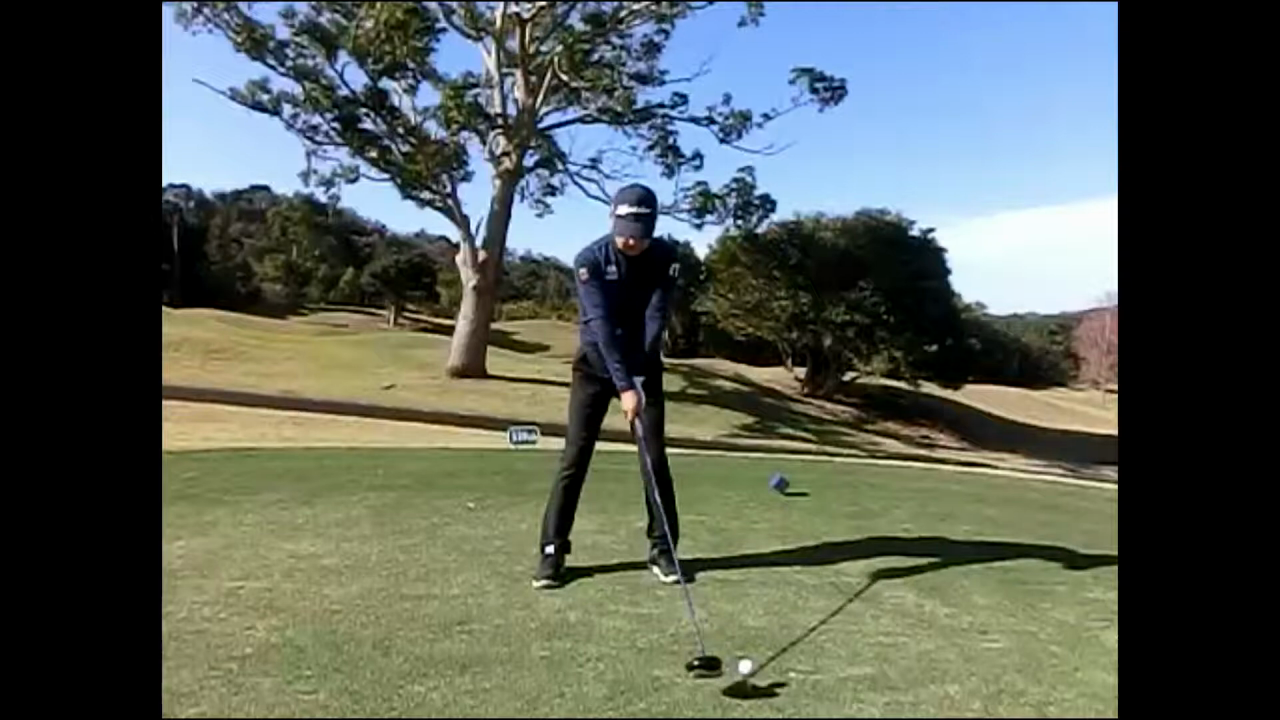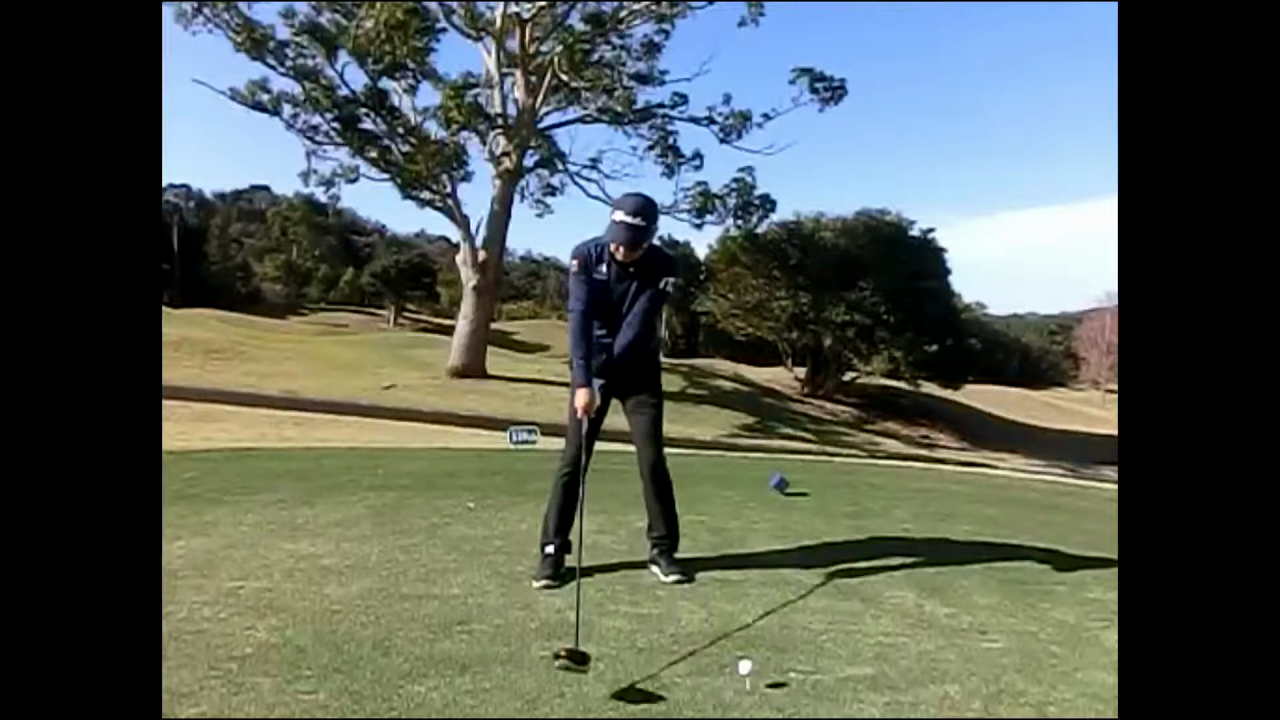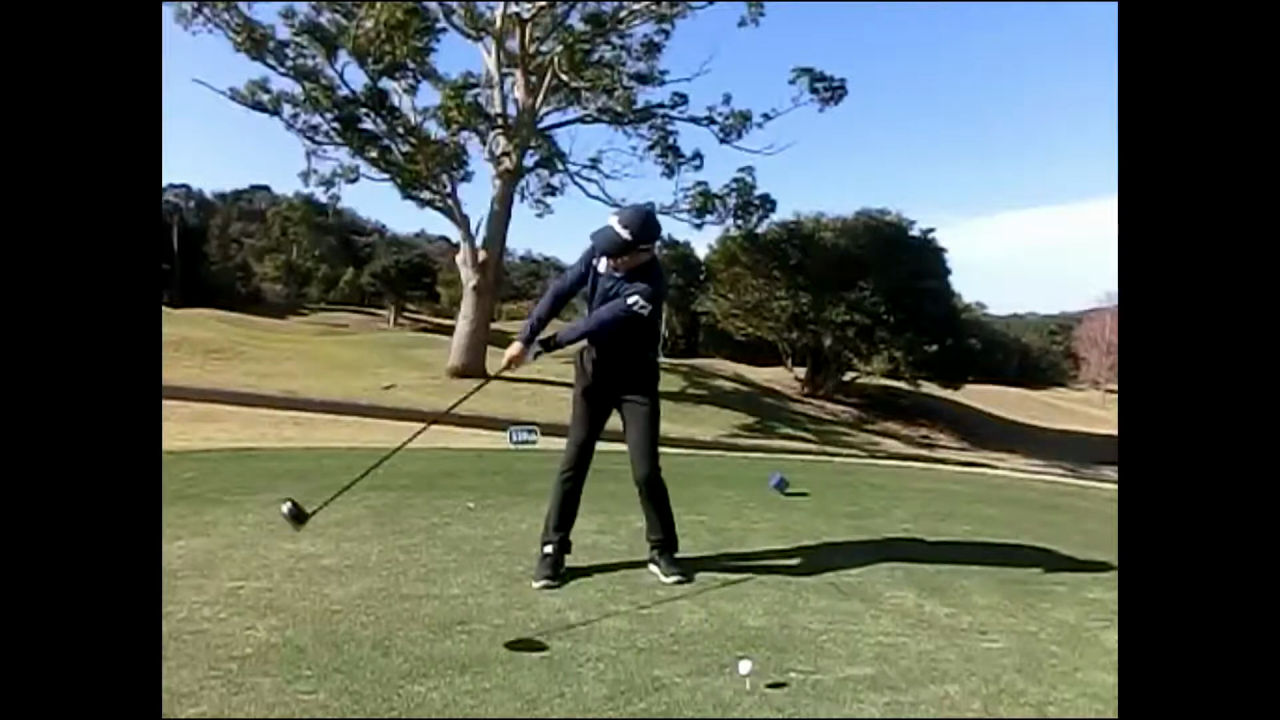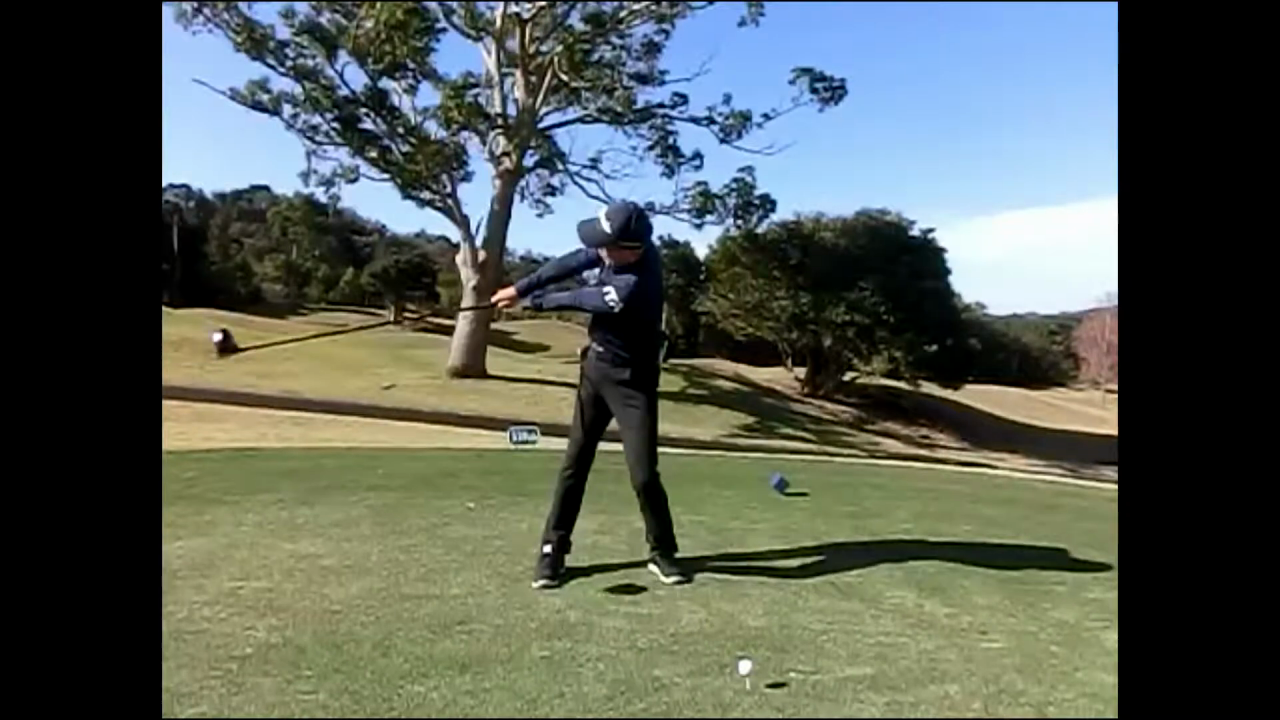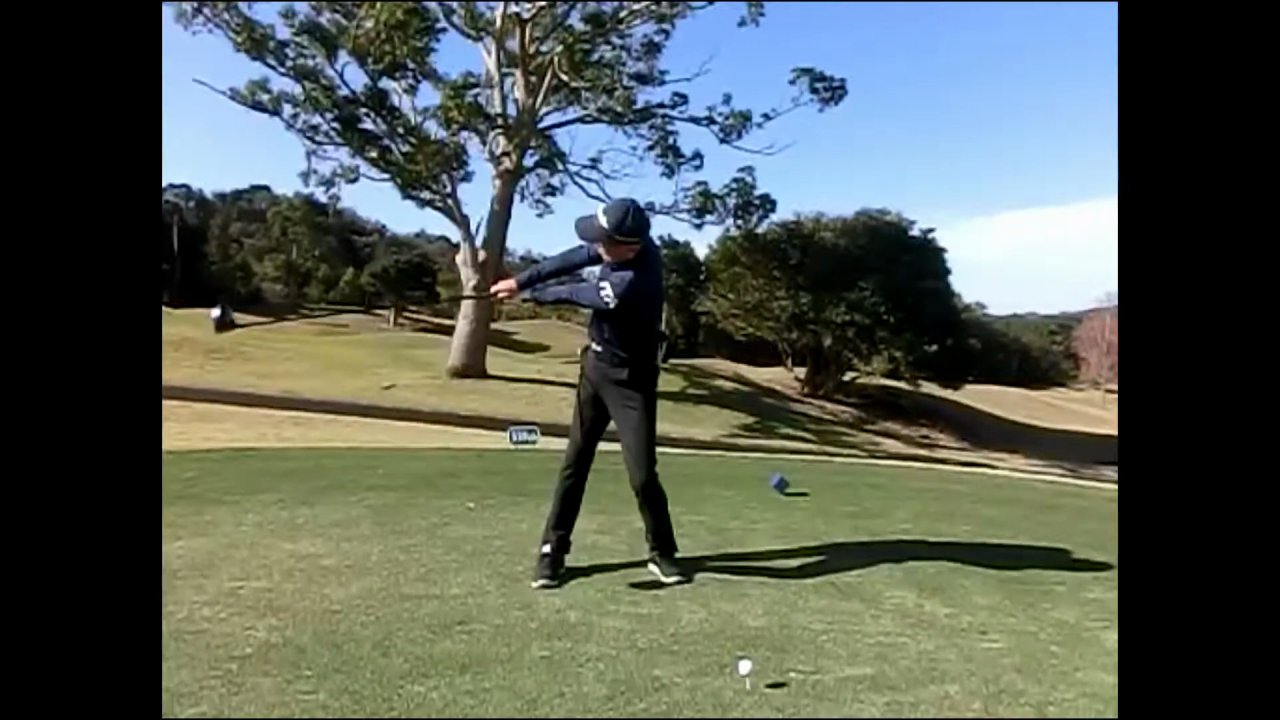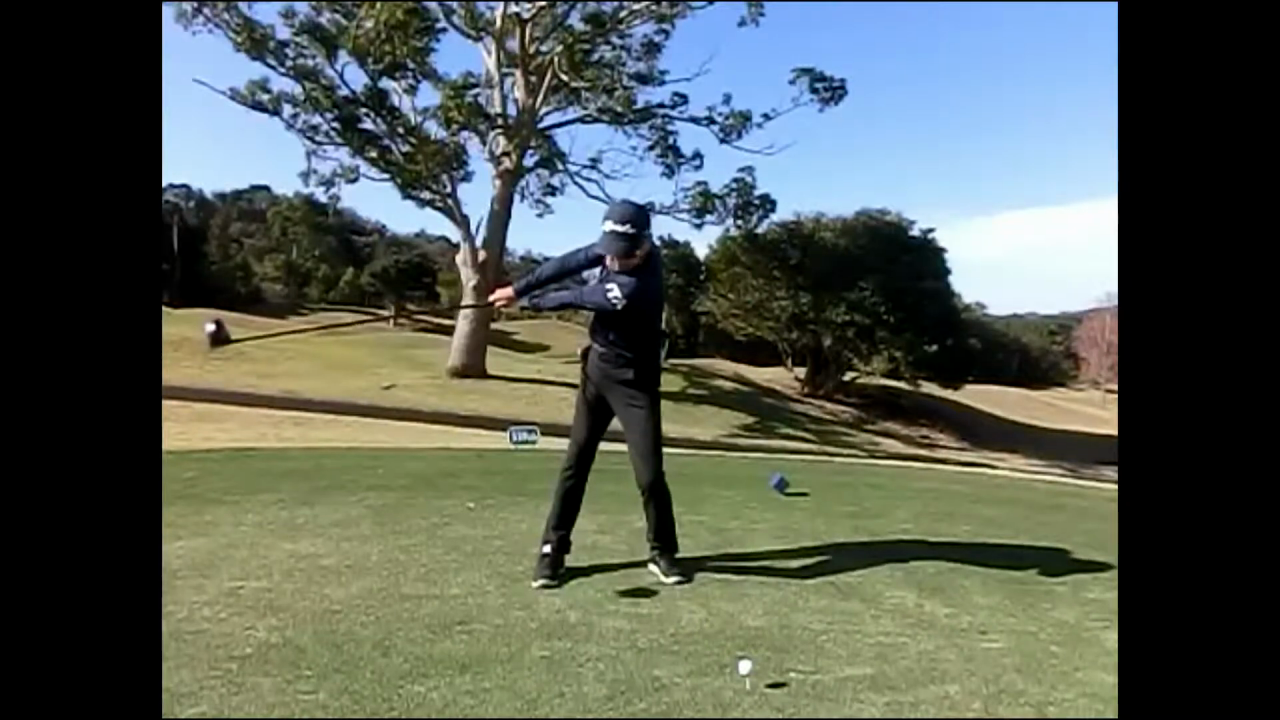
dt=0.4s
person 1, frame 1
left shoulder: (665, 258)
right shoulder: (589, 260)
left elbow: (655, 320)
right elbow: (602, 325)
left wrist: (637, 380)
right wrist: (622, 385)
left hip: (643, 366)
right hip: (594, 365)
left knee: (655, 459)
right knee: (574, 458)
left ankle: (662, 550)
right ankle: (553, 550)
person 1, frame 2
left shoulder: (661, 269)
right shoulder: (586, 255)
left elbow: (634, 328)
right elbow: (580, 319)
left wrist: (601, 381)
right wrist: (581, 382)
left hip: (638, 370)
right hip: (590, 366)
left knee: (652, 462)
right knee: (572, 459)
left ankle: (663, 550)
right ankle: (553, 549)
person 1, frame 3
left shoulder: (648, 287)
right shoulder: (604, 249)
left elbow: (595, 323)
right elbow: (564, 287)
left wrist: (544, 344)
right wrist: (526, 336)
left hip: (635, 376)
right hip: (595, 365)
left knee: (645, 470)
right knee: (573, 461)
left ankle: (662, 550)
right ankle: (553, 549)
person 1, frame 4
left shoulder: (635, 287)
right shoulder: (626, 247)
left elbow: (576, 300)
right elbow: (574, 261)
left wrist: (533, 300)
right wrist: (521, 287)
left hip: (632, 378)
right hip: (596, 365)
left knee: (644, 474)
right knee: (575, 461)
left ankle: (662, 552)
right ankle: (553, 549)
person 1, frame 5
left shoulder: (632, 284)
right shoulder: (634, 244)
left elbow: (574, 293)
right elbow: (575, 258)
left wrist: (532, 292)
right wrist: (521, 279)
left hip: (630, 378)
right hip: (596, 365)
left knee: (642, 475)
right knee: (575, 461)
left ankle: (662, 553)
right ankle: (553, 549)
person 1, frame 6
left shoulder: (637, 287)
right shoulder: (618, 246)
left elbow: (577, 298)
right elbow: (571, 262)
left wrist: (531, 301)
right wrist: (518, 288)
left hip: (634, 378)
right hip: (597, 367)
left knee: (649, 474)
right knee: (575, 461)
left ankle: (662, 553)
right ankle: (553, 549)
